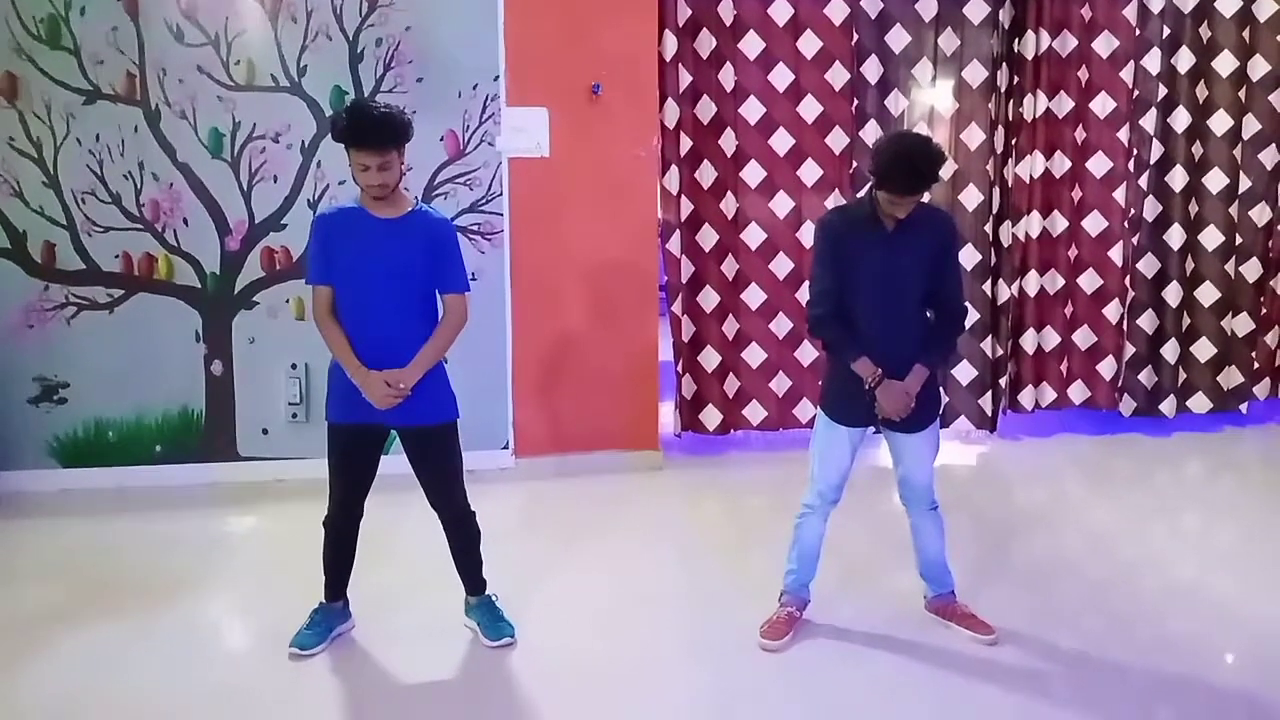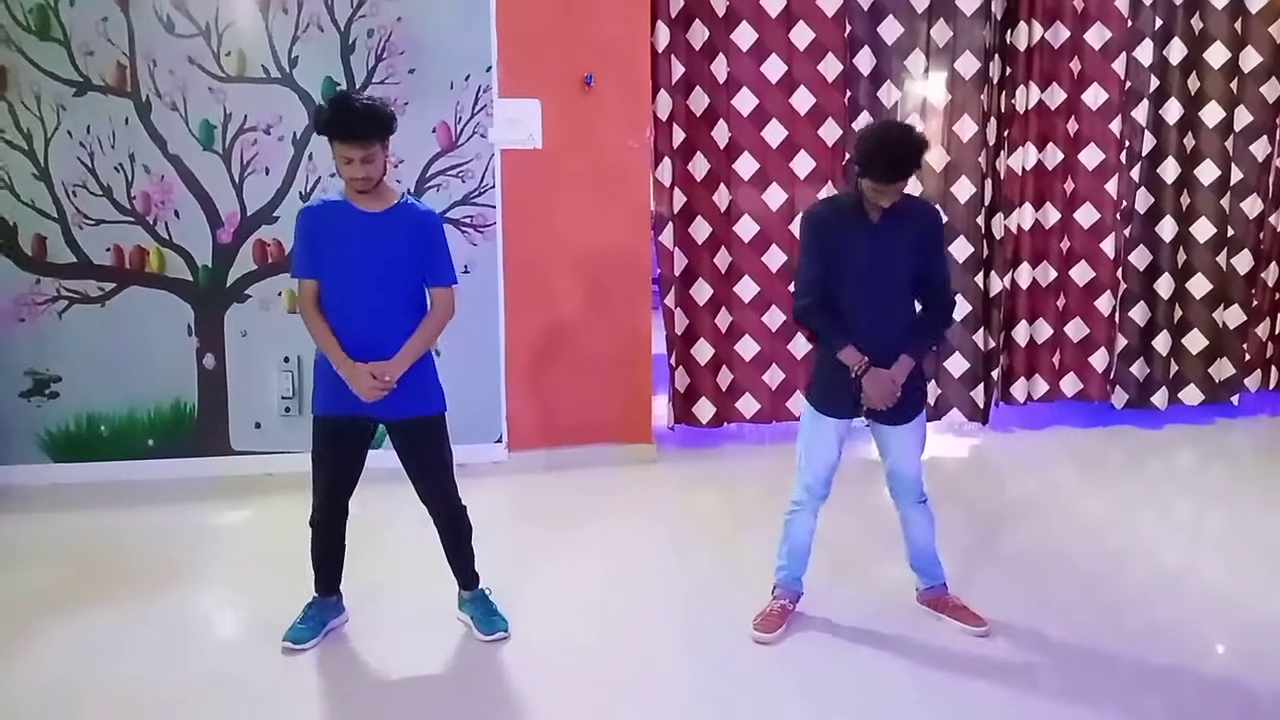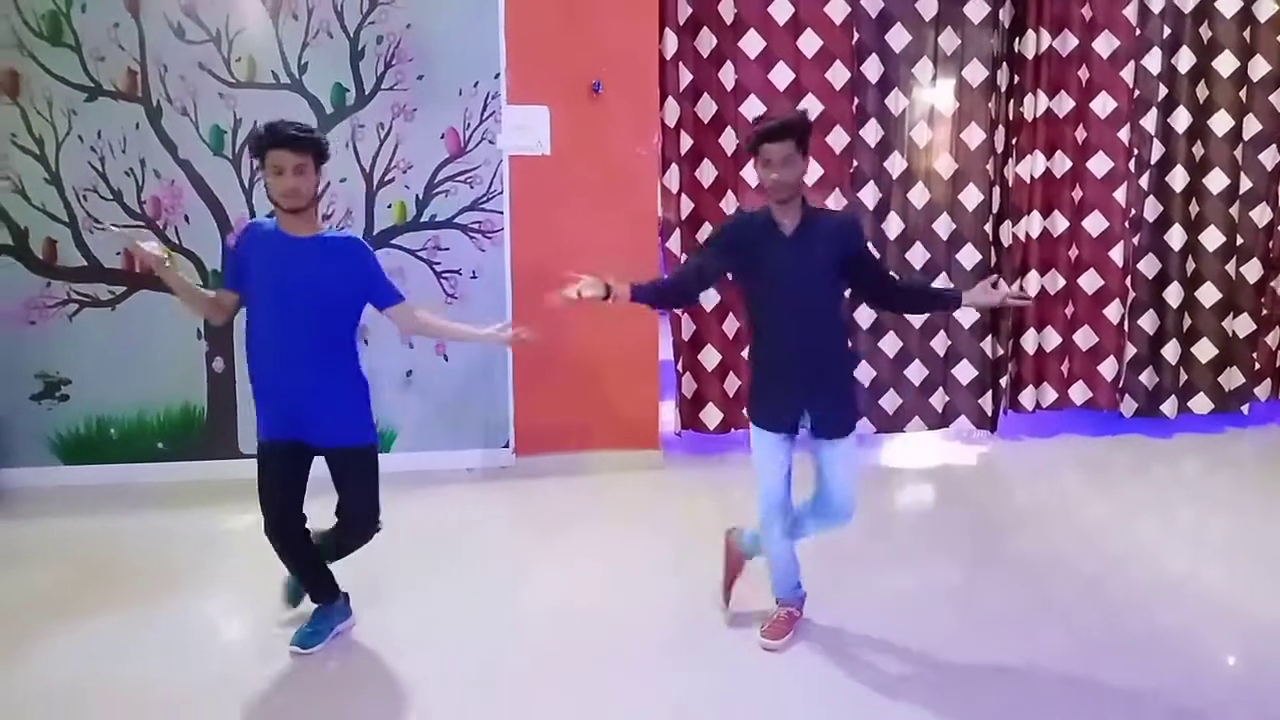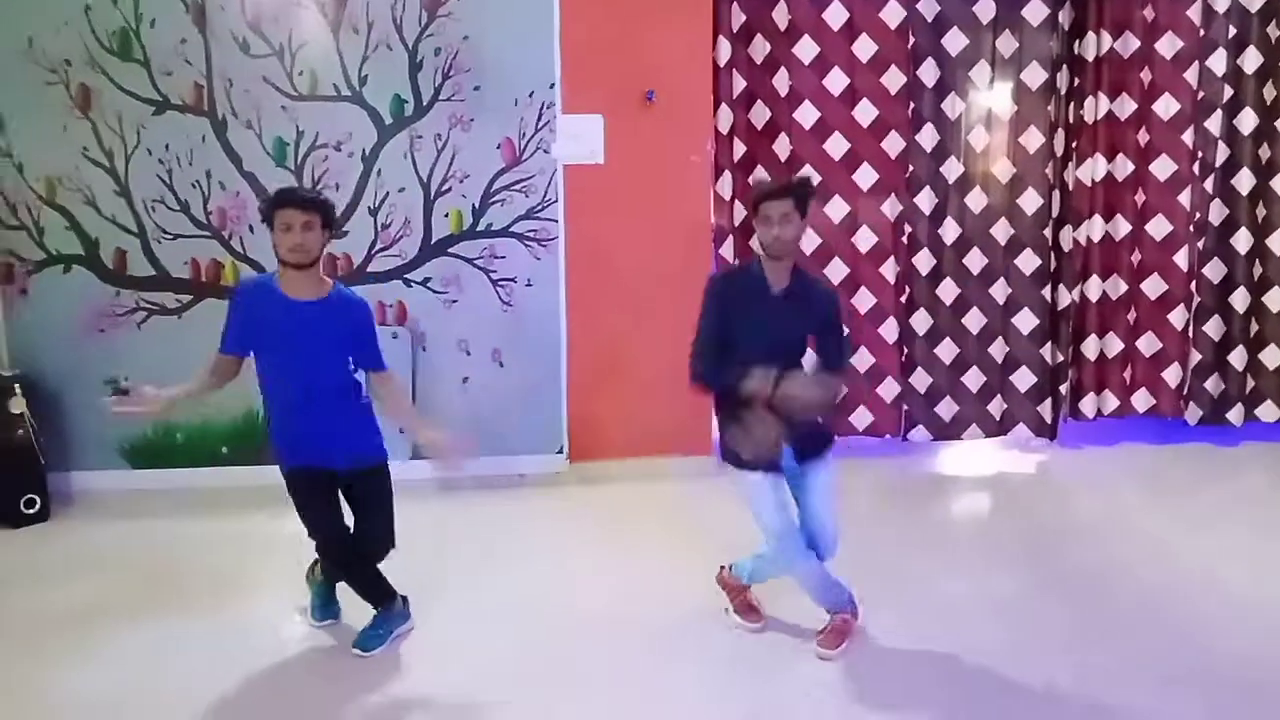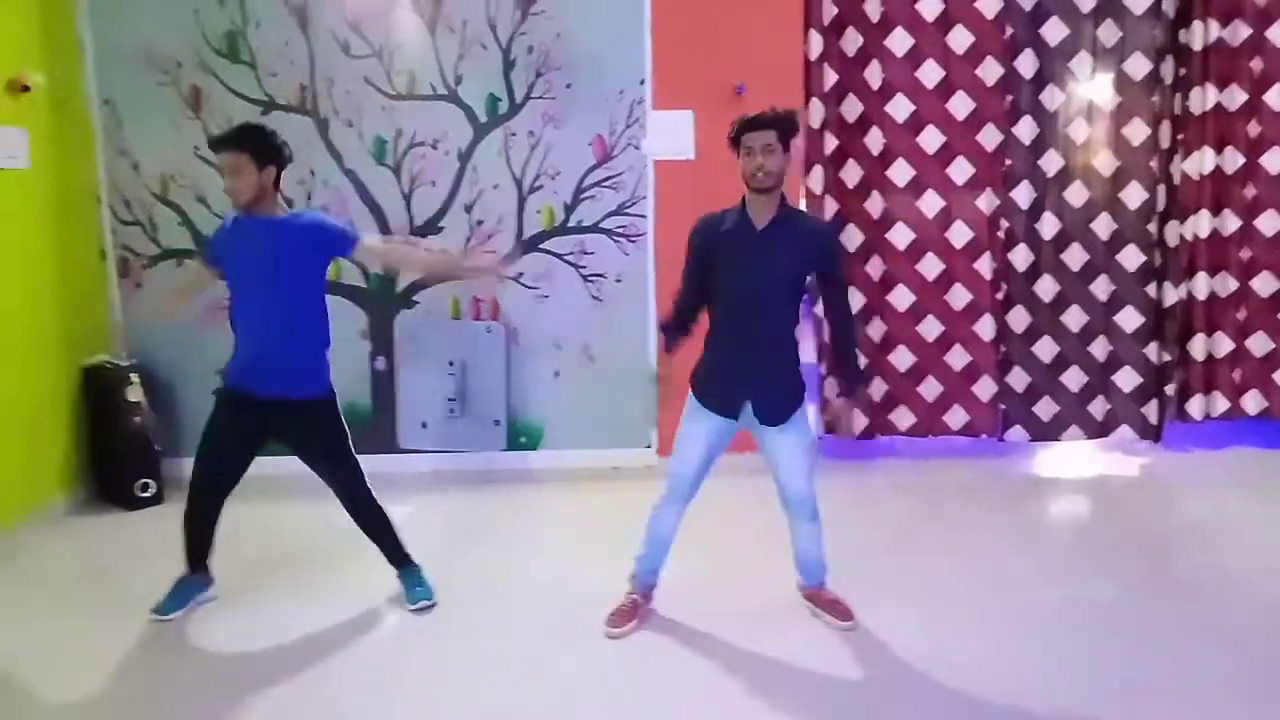
dt=0.5s
person 1, frame 1
left shoulder: (436, 229)
right shoulder: (329, 227)
left elbow: (456, 313)
right elbow: (322, 311)
left wrist: (408, 376)
right wrist: (364, 378)
left hip: (426, 397)
right hip: (352, 397)
left knee: (453, 506)
right knee: (343, 509)
left ankle: (478, 600)
right ankle: (333, 607)
person 1, frame 2
left shoulder: (422, 222)
right shoulder: (315, 220)
left elbow: (443, 306)
right elbow: (307, 304)
left wrist: (391, 369)
right wrist: (349, 368)
left hip: (412, 391)
right hip: (340, 393)
left knee: (443, 498)
right knee: (328, 503)
left ankle: (472, 593)
right ankle: (326, 600)
person 1, frame 3
left shoulder: (351, 251)
right shoulder: (253, 242)
left elbow: (407, 318)
right elbow: (217, 310)
left wrist: (485, 335)
right wrist: (164, 268)
left hip: (346, 416)
right hip: (280, 420)
left knee: (360, 523)
right knee: (280, 523)
left ankle: (314, 557)
right ankle: (330, 602)
person 1, frame 4
left shoulder: (352, 308)
right shoulder: (249, 297)
left elbow: (383, 385)
right elbow: (224, 368)
left wrist: (424, 431)
right wrist: (169, 396)
left hip: (358, 447)
right hip: (299, 454)
left knee: (377, 542)
right knee: (336, 543)
left ankle: (323, 574)
right ankle: (392, 606)
person 1, frame 5
left shoulder: (314, 229)
right shoulder: (231, 235)
left elbow: (386, 254)
left wrist: (458, 267)
left hip: (307, 393)
right hip: (243, 392)
left knee: (352, 490)
right knee: (205, 488)
left ankle: (406, 567)
right ankle: (197, 575)
person 2, frame 1
left shoulder: (939, 229)
right shoulder: (837, 227)
left elbow: (951, 317)
right elbow: (823, 319)
left wrist: (912, 382)
right wrist: (876, 380)
left hip: (914, 389)
right hip: (848, 388)
left knee: (922, 499)
right knee: (819, 499)
left ankle: (942, 597)
right ankle: (793, 600)
person 2, frame 2
left shoulder: (925, 222)
right shoulder: (823, 220)
left elbow: (939, 309)
right elbow: (806, 310)
left wrist: (898, 371)
right wrist: (861, 369)
left hip: (899, 381)
right hip: (834, 381)
left knee: (911, 492)
right knee: (809, 493)
left ankle: (933, 588)
right ankle: (785, 594)
person 2, frame 3
left shoulder: (841, 230)
right shoulder: (740, 233)
left elbow: (886, 293)
right elbow: (682, 286)
left wrist: (964, 297)
right wrist: (612, 290)
left hip: (832, 391)
right hip: (772, 394)
left knee: (836, 507)
right knee: (774, 508)
left ankle: (744, 543)
right ankle: (788, 601)
person 2, frame 4
left shoulder: (818, 293)
right shoulder: (725, 288)
left elbow: (835, 359)
right elbow: (702, 369)
left wrist: (818, 393)
right wrist: (765, 389)
left hip: (804, 433)
right hip: (745, 435)
left knee: (822, 543)
right knee: (789, 542)
left ankle: (737, 576)
right ankle: (839, 606)
person 2, frame 5
left shoulder: (814, 235)
right shoulder: (712, 231)
left elbow: (839, 314)
right elbow: (689, 304)
left wrist: (849, 388)
right wrist: (663, 354)
left hip: (778, 391)
right hip: (717, 388)
left knee: (801, 499)
right knee: (677, 493)
left ankle: (815, 587)
right ankle: (641, 590)
